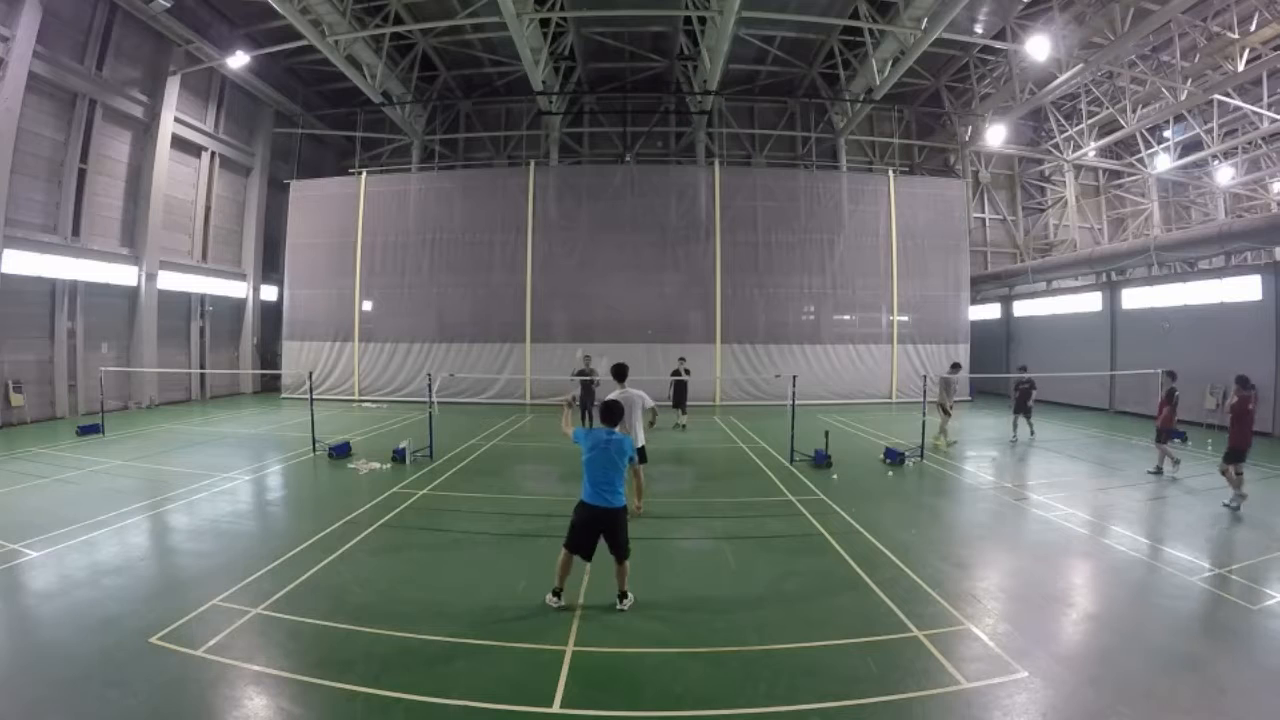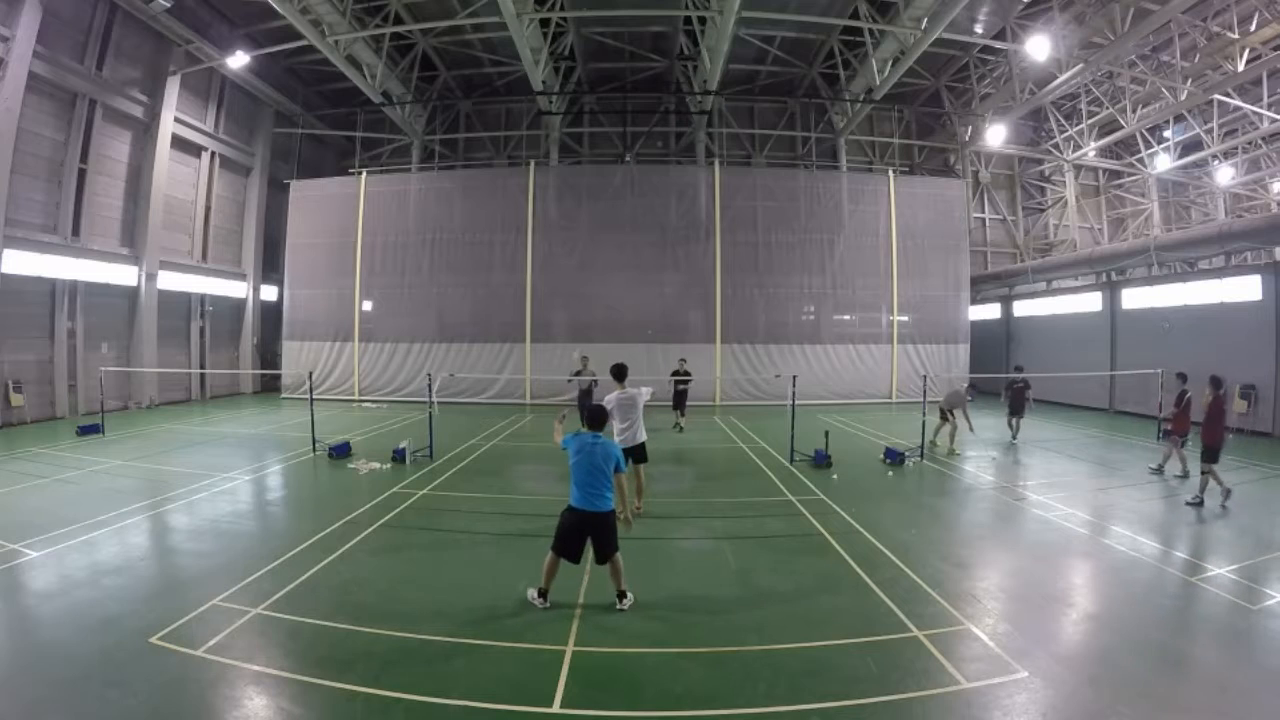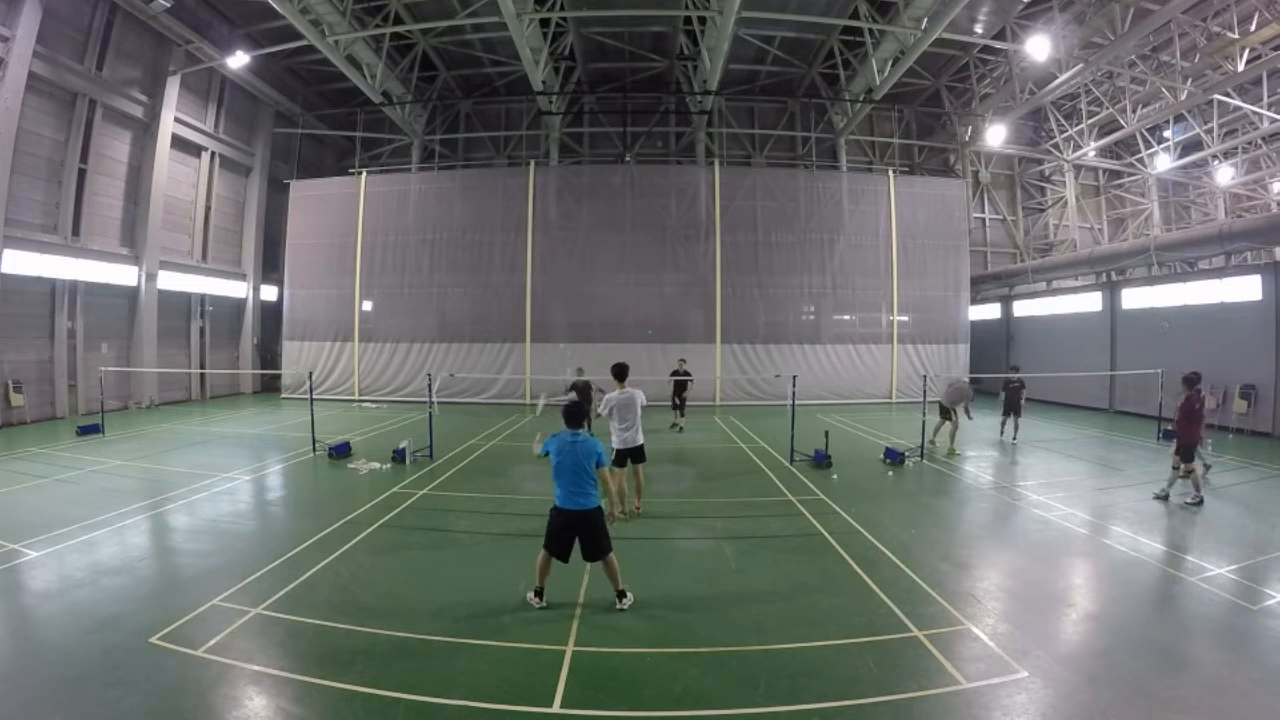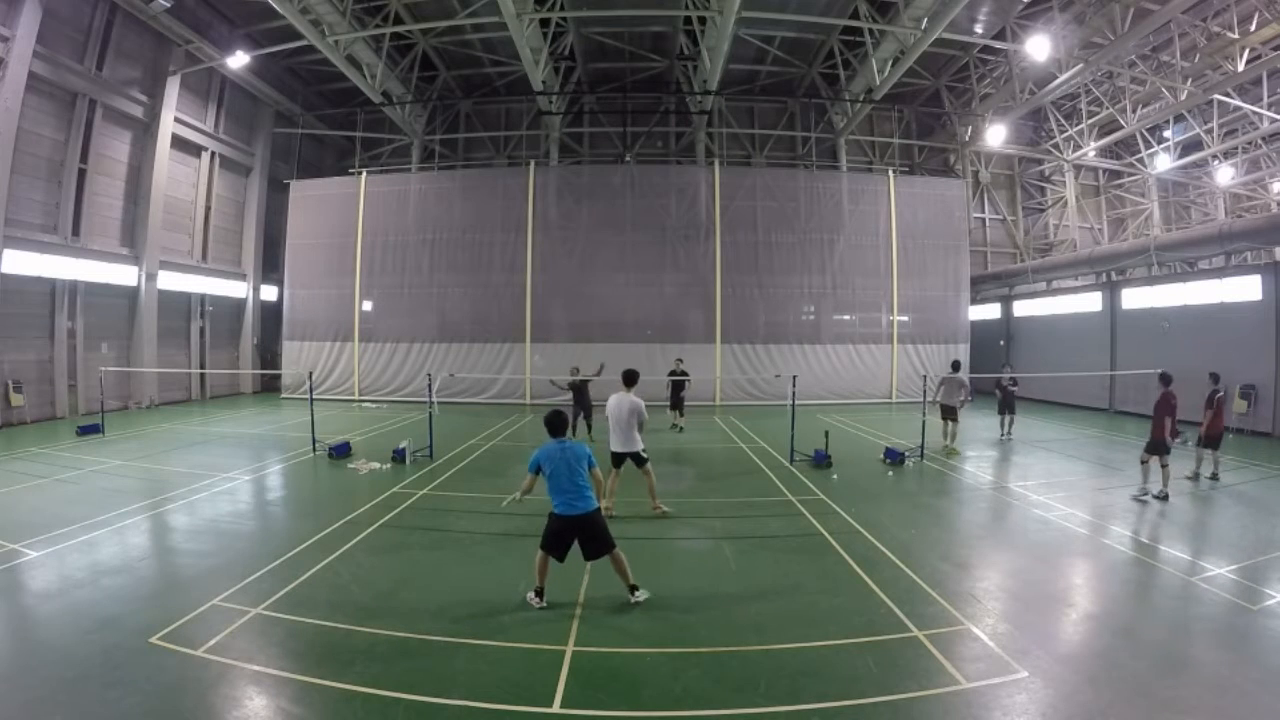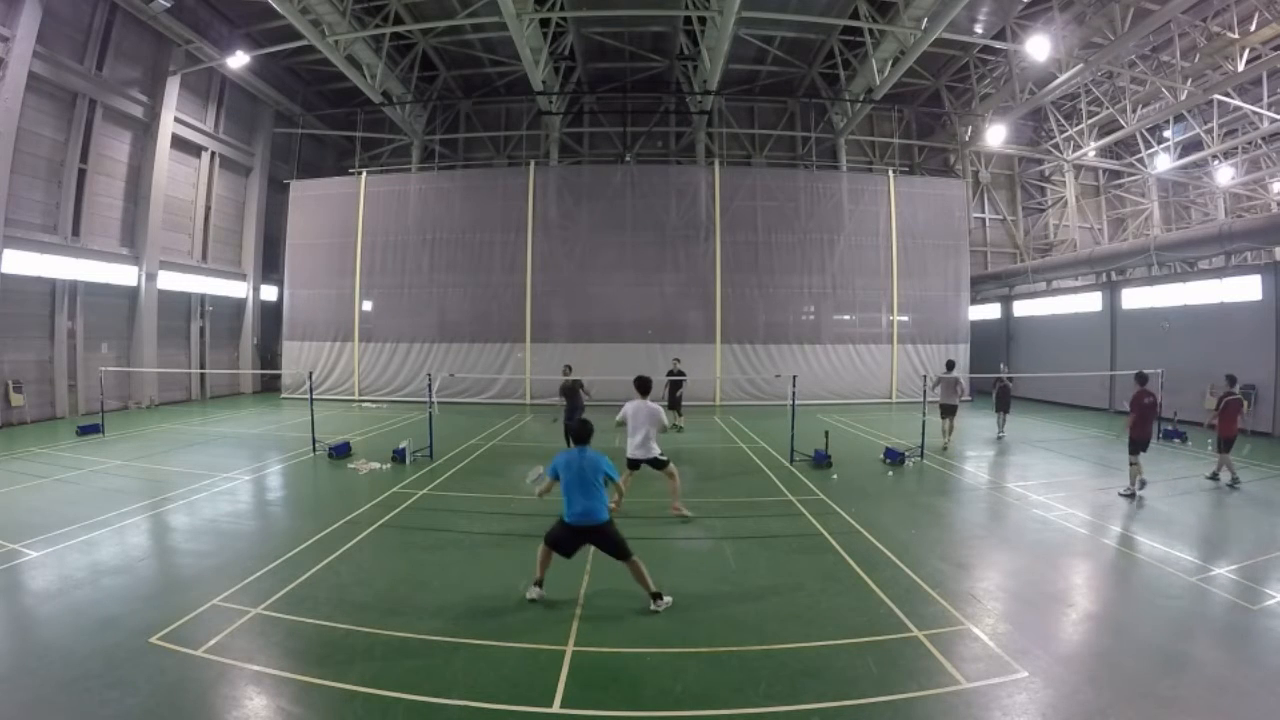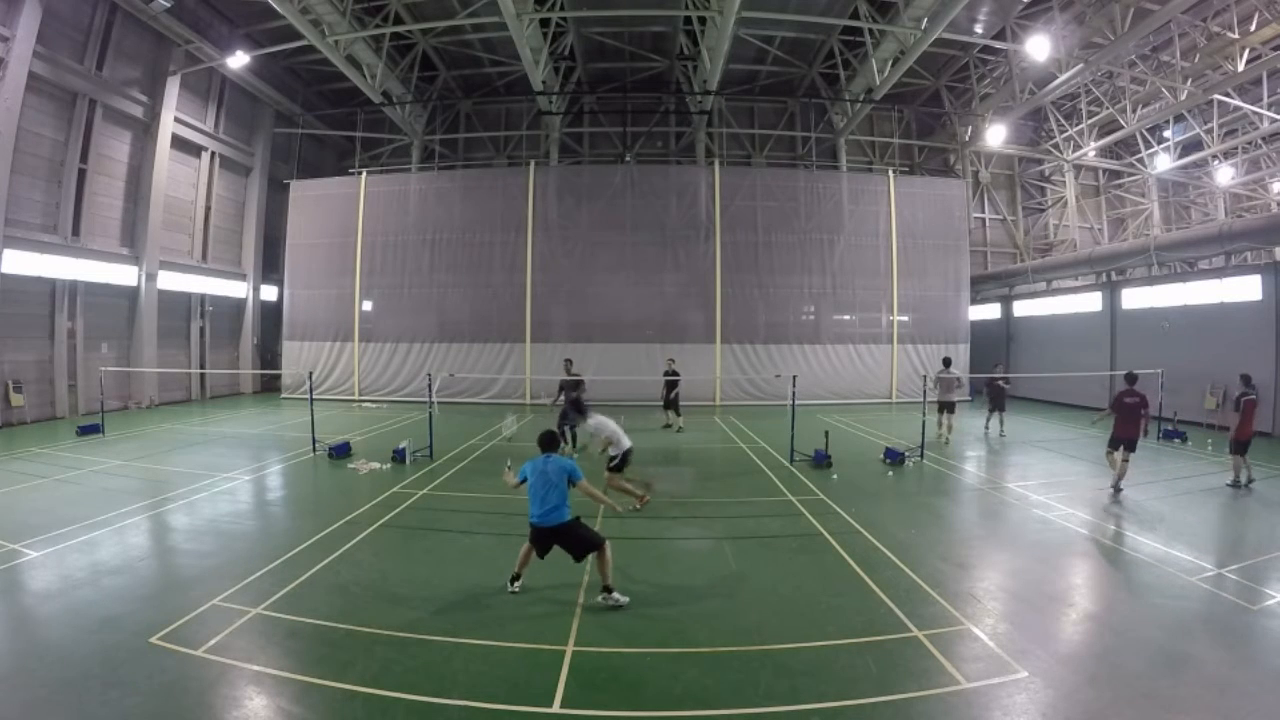
dt=0.4s
person 1, frame 1
left shoulder: (587, 436)
right shoulder: (626, 443)
left elbow: (565, 428)
left wrist: (567, 408)
left hip: (589, 506)
right hip: (616, 508)
left knee: (568, 550)
right knee: (621, 555)
left ankle: (557, 594)
right ankle: (623, 596)
person 1, frame 2
left shoulder: (575, 441)
right shoulder: (614, 449)
left elbow: (557, 437)
right elbow: (621, 486)
left wrist: (559, 421)
right wrist: (626, 511)
left hip: (577, 510)
right hip: (604, 512)
left knee: (556, 552)
right knee: (612, 554)
left ankle: (541, 595)
right ankle: (622, 596)
person 1, frame 3
left shoulder: (553, 442)
right shoulder: (595, 446)
left elbow: (537, 451)
right elbow: (605, 480)
left wrist: (537, 441)
right wrist: (613, 507)
left hip: (562, 509)
right hip: (590, 510)
left knee: (547, 551)
right knee: (605, 554)
left ankle: (538, 594)
right ankle: (621, 596)
person 1, frame 4
left shoulder: (541, 454)
right shoulder: (582, 449)
left elbow: (528, 487)
right elbow: (599, 480)
left wrist: (519, 495)
right wrist: (597, 502)
left hip: (562, 515)
right hip: (589, 512)
left knee: (545, 552)
right knee: (612, 551)
left ankle: (538, 595)
right ankle: (633, 590)
person 1, frame 5
left shoulder: (560, 459)
right shoulder: (602, 460)
left elbow: (545, 489)
right elbow: (620, 490)
left wrist: (538, 491)
left hip: (571, 523)
right hip: (600, 522)
left knee: (547, 544)
right knee: (630, 559)
left ankle: (537, 587)
right ankle: (656, 598)
person 1, frame 6
left shoulder: (530, 465)
right shoulder: (567, 464)
left elbow: (514, 483)
right elbow: (587, 490)
left wrist: (507, 475)
right wrist: (612, 505)
left hip: (538, 524)
right hip: (563, 524)
left knee: (530, 544)
right knee: (603, 546)
left ankle: (515, 580)
right ankle: (607, 591)
